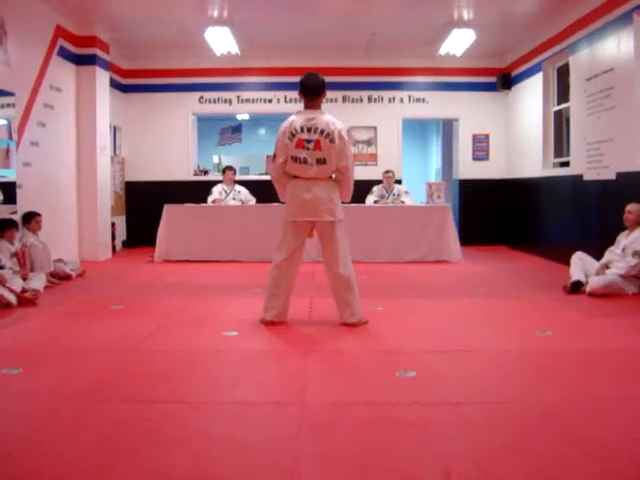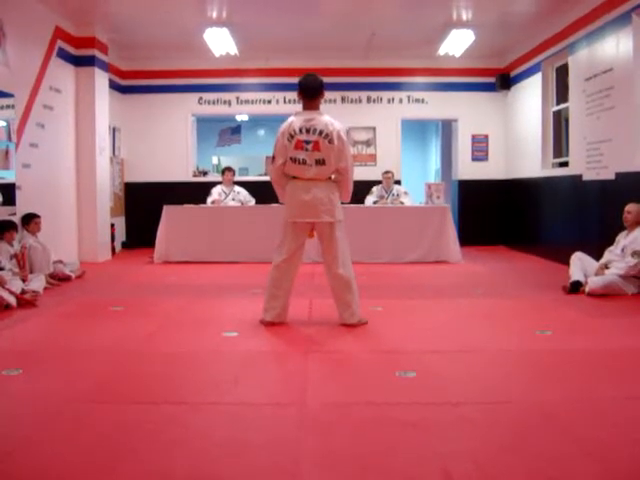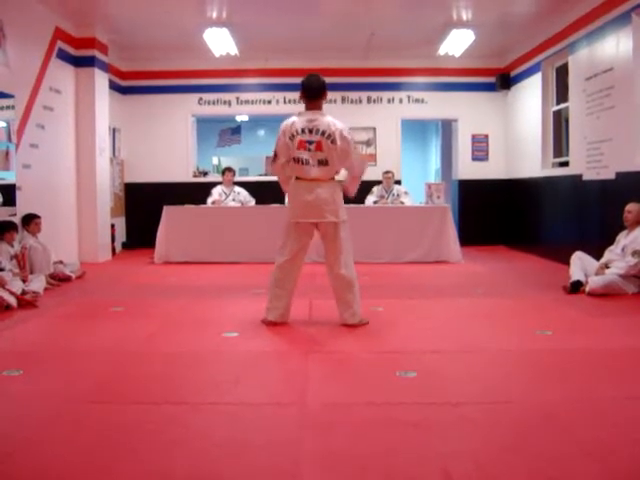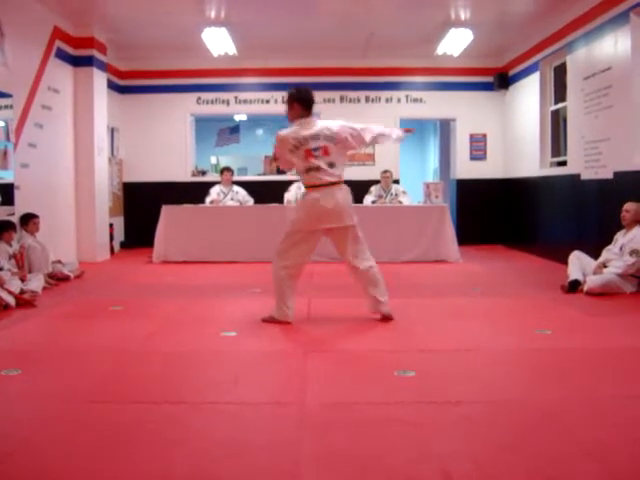
dt=0.4s
person 1, frame 1
left shoulder: (288, 126)
right shoulder: (335, 126)
left elbow: (277, 168)
right elbow: (346, 168)
left wrist: (287, 195)
right wrist: (342, 197)
left hip: (297, 196)
right hip: (326, 196)
left knee: (285, 258)
right knee: (338, 259)
left ankle: (272, 313)
right ankle: (351, 314)
person 1, frame 2
left shoulder: (287, 127)
right shoulder: (334, 127)
left elbow: (277, 169)
right elbow: (345, 169)
left wrist: (287, 196)
right wrist: (342, 198)
left hip: (296, 197)
right hip: (325, 196)
left knee: (284, 259)
right knee: (338, 260)
left ankle: (272, 314)
right ankle: (350, 315)
person 1, frame 3
left shoulder: (288, 126)
right shoulder: (337, 128)
left elbow: (279, 165)
right elbow: (356, 165)
right wrist: (349, 187)
left hip: (300, 196)
right hip: (329, 196)
left knee: (287, 259)
right knee: (340, 261)
left ankle: (275, 314)
right ankle: (351, 315)
person 1, frame 4
left shoulder: (284, 137)
right shoulder: (335, 128)
left elbow: (284, 163)
right elbow: (367, 133)
right wrist: (397, 132)
left hip: (313, 202)
right hip: (340, 199)
left knee: (285, 259)
right knee: (360, 257)
left ankle: (281, 313)
right ankle: (383, 307)
